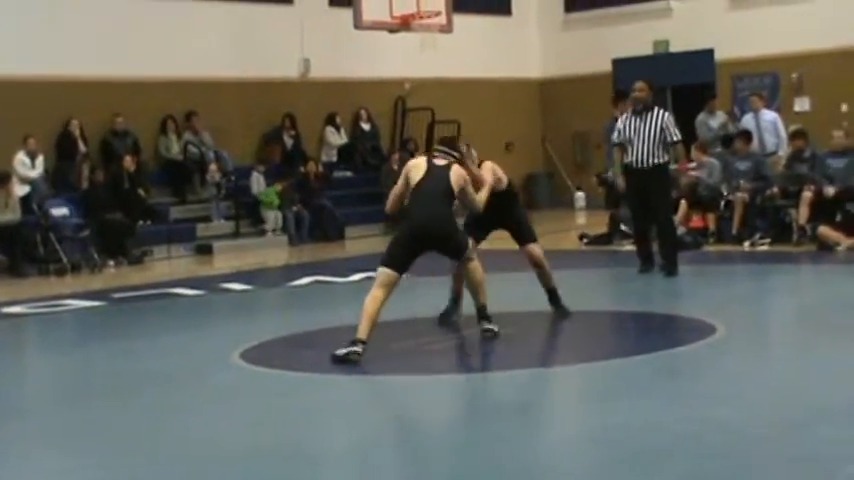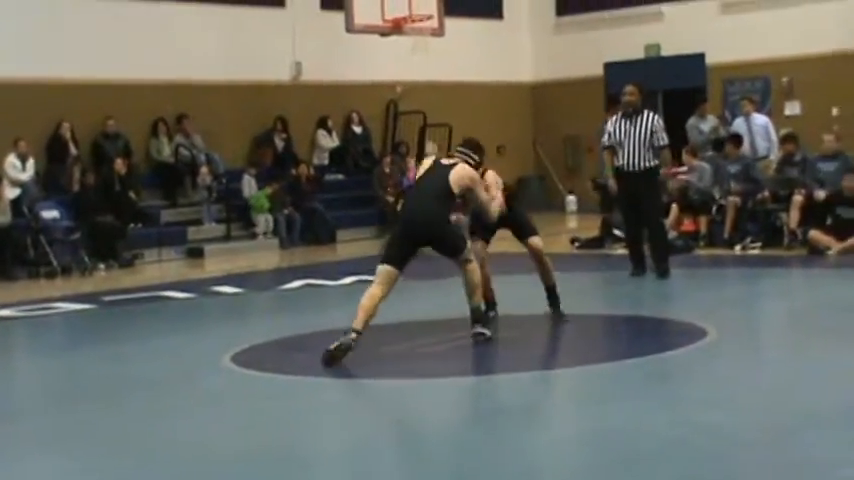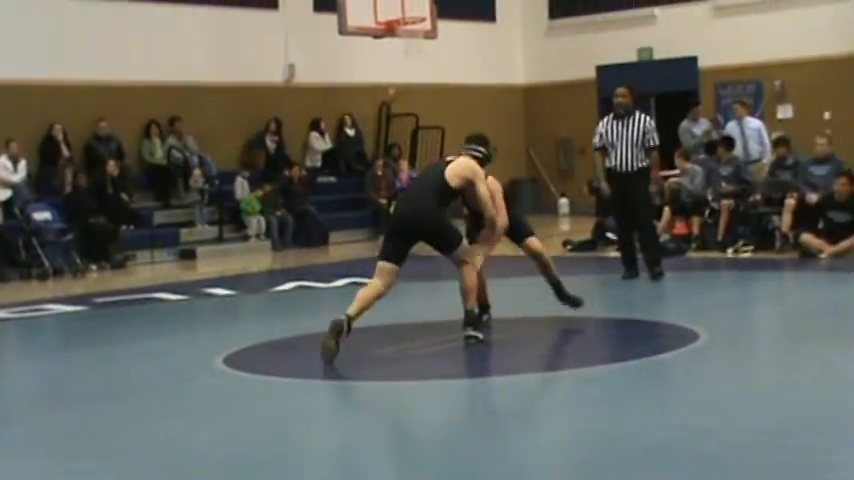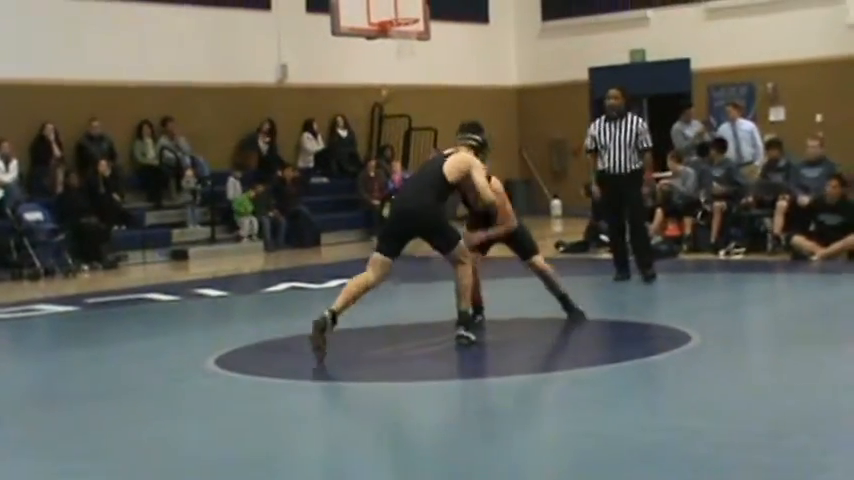
dt=0.1s
person 1, frame 1
left shoulder: (415, 164)
right shoulder: (459, 172)
left elbow: (390, 207)
right elbow: (477, 207)
right wrist: (486, 188)
left hip: (413, 228)
right hip: (443, 227)
left knee: (381, 287)
right knee: (470, 259)
left ankle: (358, 344)
right ankle: (485, 320)
person 1, frame 2
left shoulder: (428, 162)
right shoulder: (469, 174)
right elbow: (491, 216)
right wrist: (498, 200)
left hip: (408, 222)
right hip: (436, 223)
left knee: (380, 285)
right knee: (468, 261)
left ankle: (353, 335)
right ankle: (479, 323)
person 1, frame 3
left shoulder: (445, 161)
right shoulder: (474, 169)
right elbow: (489, 214)
right wrist: (490, 233)
left hip: (402, 213)
right hip: (428, 216)
left knee: (382, 283)
right knee: (467, 261)
left ankle: (344, 322)
right ankle: (471, 325)
person 1, frame 4
left shoulder: (441, 156)
right shoulder: (471, 161)
right elbow: (488, 200)
left hip: (400, 209)
right hip: (427, 211)
left knee: (373, 273)
right knee: (463, 261)
left ankle: (330, 316)
right ankle: (464, 325)
person 2, frame 1
left shoulder: (663, 117)
right shoulder: (624, 120)
left elbow: (676, 145)
right elbow: (619, 149)
right wrist: (619, 175)
left hip: (657, 173)
right hip: (632, 174)
left knee: (663, 218)
right knee: (639, 220)
left ankle: (670, 262)
right ankle: (646, 260)
person 2, frame 2
left shoulder: (653, 120)
right shoulder: (613, 123)
left elbow: (663, 150)
right elbow: (608, 152)
right wrist: (610, 177)
left hip: (647, 176)
right hip: (624, 177)
left knee: (653, 220)
right knee: (631, 223)
left ankle: (661, 264)
right ankle: (638, 264)
person 2, frame 3
left shoulder: (644, 121)
right shoulder: (604, 124)
left elbow: (653, 152)
right elbow: (600, 153)
left wrist: (654, 179)
right wrist: (603, 180)
left hip: (639, 176)
right hip: (615, 178)
left knee: (644, 221)
right knee: (623, 224)
left ankle: (655, 264)
right ankle: (630, 267)
person 2, frame 4
left shoulder: (637, 123)
right shoulder: (596, 126)
left elbow: (646, 153)
right elbow: (592, 156)
left wrist: (647, 181)
right wrist: (594, 183)
left hip: (632, 178)
right hip: (607, 180)
left knee: (637, 223)
right knee: (615, 226)
left ankle: (647, 267)
right ankle: (622, 268)
person 3, frame 1
left shoulder: (487, 168)
left elbow: (487, 189)
left hip: (510, 210)
right hip: (482, 211)
left knee: (535, 256)
right ankle: (454, 303)
person 3, frame 2
left shoulder: (489, 178)
left hip: (508, 209)
right hip: (482, 213)
left knee: (538, 249)
right knee: (477, 256)
right ankle: (490, 306)
person 3, frame 3
left shoulder: (490, 185)
left elbow: (503, 221)
left wrist: (487, 247)
left hip: (506, 221)
right hip: (478, 219)
left knee: (536, 251)
left ankle: (562, 294)
right ankle: (484, 310)
person 3, frame 4
left shoulder: (494, 186)
left elbow: (510, 224)
left hip: (509, 225)
right hip: (479, 224)
left knee: (539, 266)
right knee: (471, 265)
right ankle: (477, 311)
